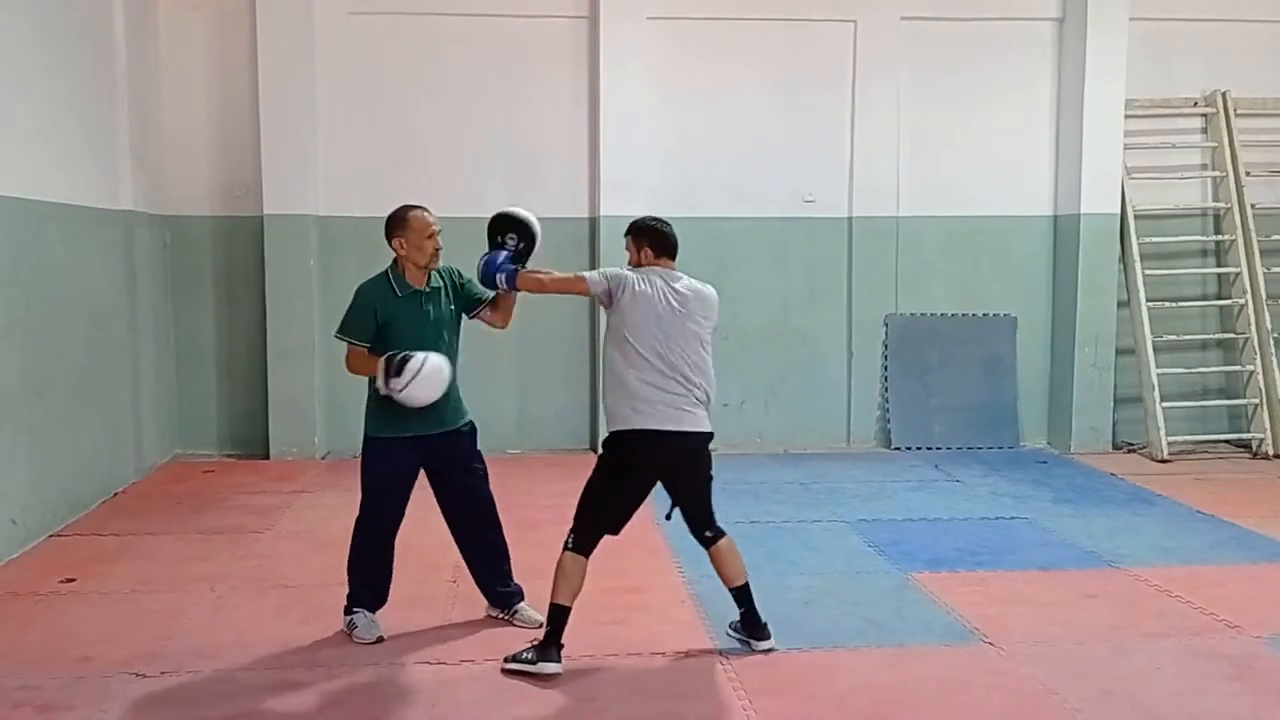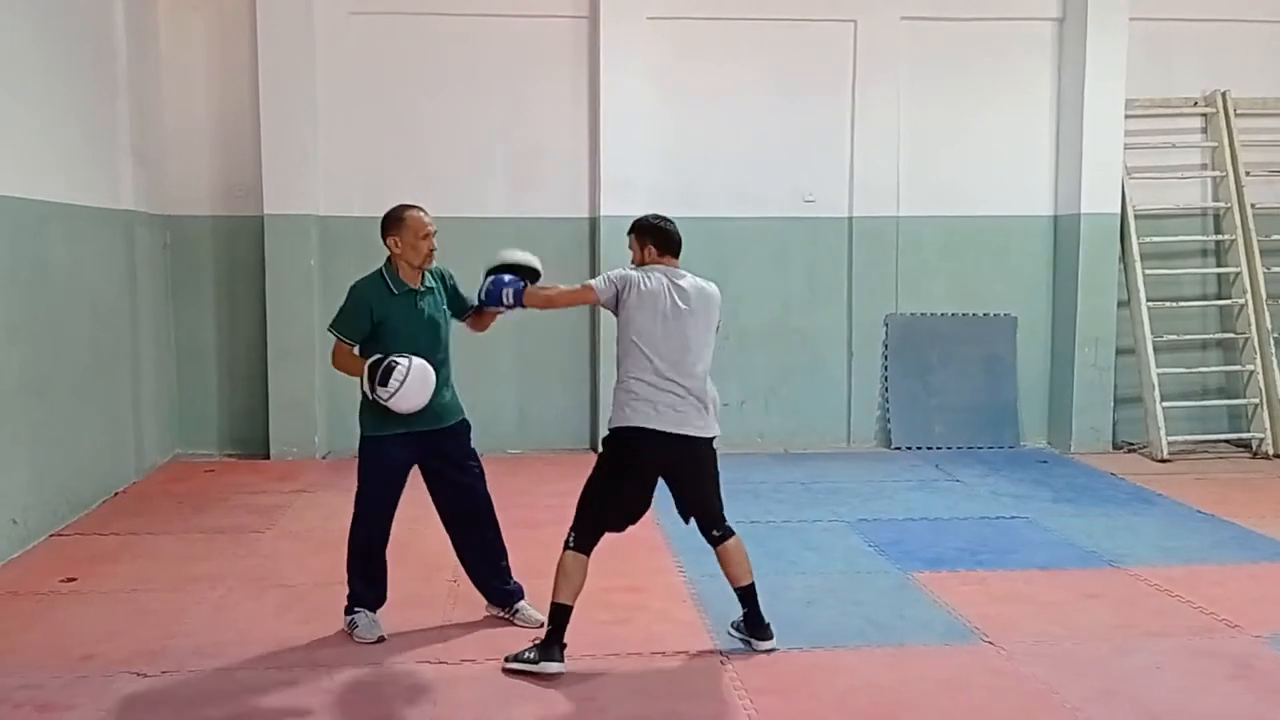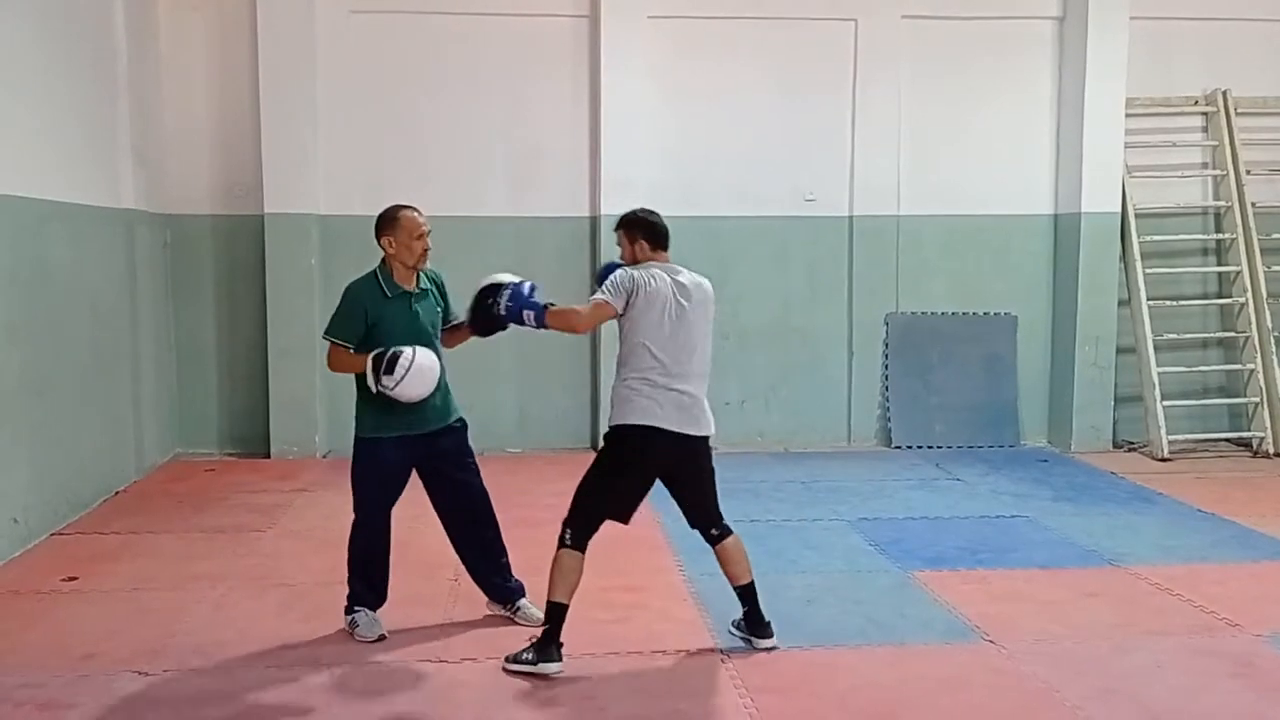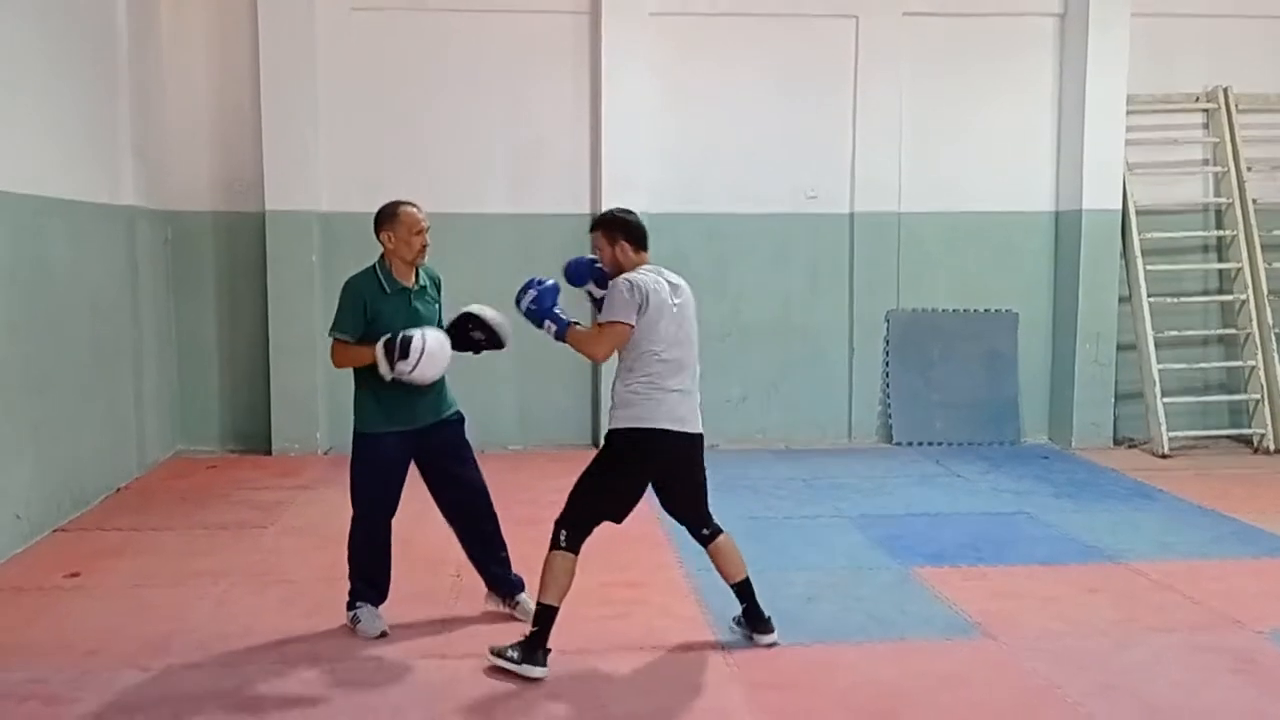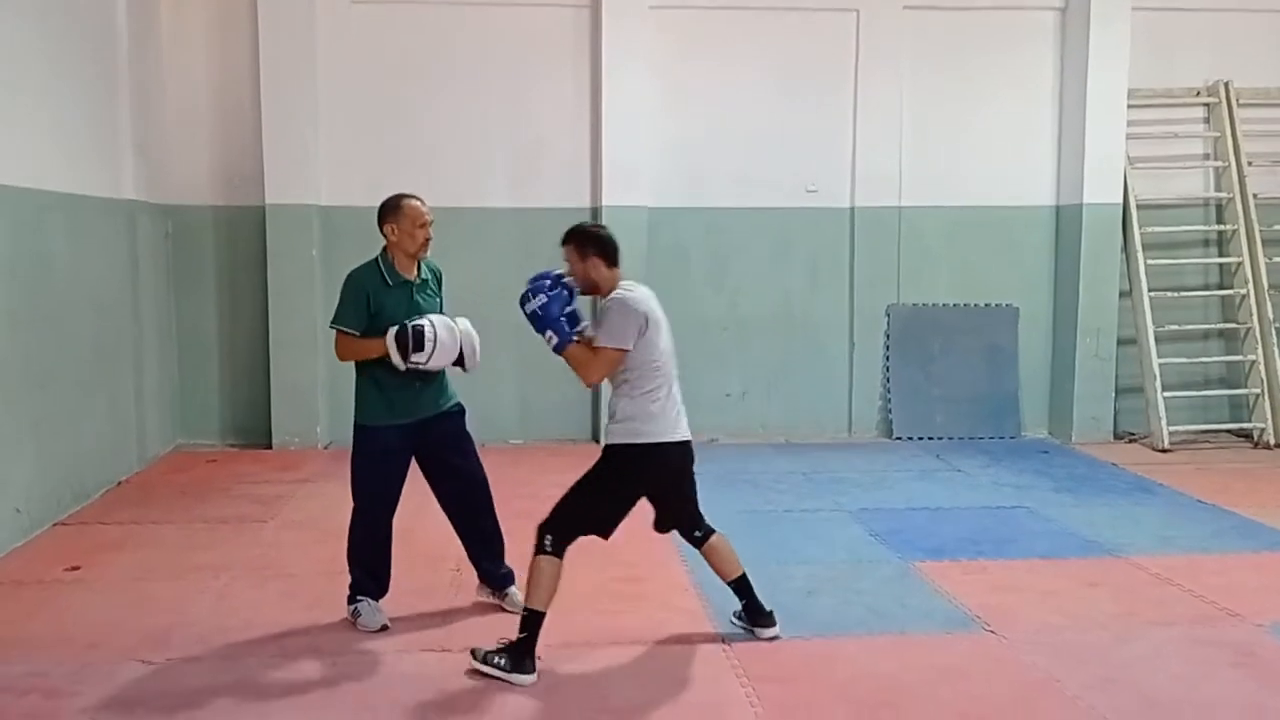
dt=0.1s
person 1, frame 1
left shoulder: (624, 283)
right shoulder: (706, 296)
left elbow: (556, 284)
left wrist: (507, 275)
left hip: (636, 434)
right hip: (692, 434)
left knee: (583, 534)
right knee: (707, 528)
left ankle: (549, 646)
right ankle: (753, 624)
person 1, frame 2
left shoulder: (628, 281)
right shoulder: (710, 294)
left elbow: (567, 297)
left wrist: (509, 293)
left hip: (636, 431)
right hip: (695, 433)
left knee: (584, 531)
right knee: (717, 528)
left ankle: (551, 645)
right ankle: (756, 623)
person 1, frame 3
left shoulder: (631, 280)
right shoulder: (703, 288)
left elbow: (582, 321)
left wrist: (528, 309)
left hip: (636, 429)
right hip: (691, 431)
left knee: (577, 528)
right knee: (714, 527)
left ankle: (547, 644)
right ankle: (756, 622)
person 1, frame 4
left shoulder: (630, 286)
right shoulder: (679, 285)
left elbow: (599, 349)
left wrist: (552, 320)
right wrist: (603, 290)
left hip: (639, 431)
right hip: (686, 431)
left knee: (568, 529)
right knee: (703, 526)
left ankle: (535, 646)
right ankle: (757, 619)
person 1, frame 5
left shoulder: (621, 304)
right shoulder: (638, 296)
left elbow: (594, 372)
left wrist: (553, 330)
right wrist: (570, 324)
left hip: (636, 445)
right hip: (675, 441)
left knee: (553, 534)
right knee: (696, 528)
left ankle: (522, 652)
right ankle: (758, 613)
person 2, frame 1
left shoulder: (449, 280)
right shoulder: (373, 293)
left elbow: (498, 318)
right elbow: (354, 359)
right wrist: (385, 370)
left hip: (450, 426)
right hip: (391, 433)
left knee: (478, 513)
right knee: (378, 521)
left ankle: (504, 597)
right ankle: (361, 608)
person 2, frame 2
left shoulder: (442, 280)
right shoulder: (367, 292)
left elbow: (477, 321)
right elbow: (340, 355)
right wrist: (373, 370)
left hip: (445, 423)
right hip: (385, 430)
left knee: (474, 511)
right knee: (372, 519)
left ankle: (504, 597)
right ankle: (361, 608)
person 2, frame 3
left shoulder: (434, 283)
right shoulder: (361, 294)
right elbow: (336, 357)
right wrist: (371, 365)
left hip: (441, 424)
right hip: (381, 432)
left knee: (472, 509)
right knee: (372, 520)
left ankle: (506, 594)
right ankle: (361, 607)
person 2, frame 4
left shoulder: (432, 281)
right shoulder: (360, 288)
right elbow: (340, 355)
right wrist: (382, 350)
left hip: (440, 418)
right hip: (381, 427)
left knee: (473, 502)
right knee: (373, 515)
left ankle: (506, 588)
right ankle: (364, 603)
person 2, frame 5
left shoulder: (433, 275)
right shoulder: (363, 281)
right elbow: (344, 348)
right wrist: (393, 343)
left hip: (440, 410)
right hip: (381, 420)
left knee: (471, 493)
right knee: (373, 509)
left ankle: (496, 580)
right ankle: (364, 596)
